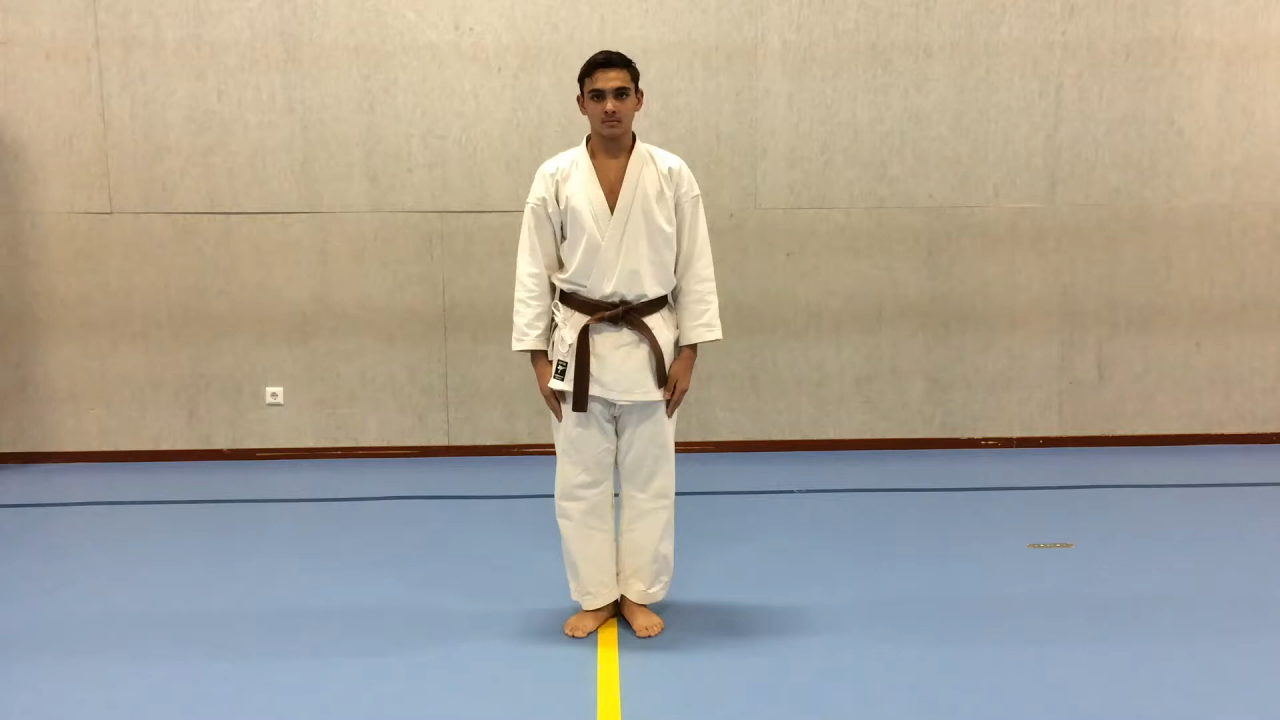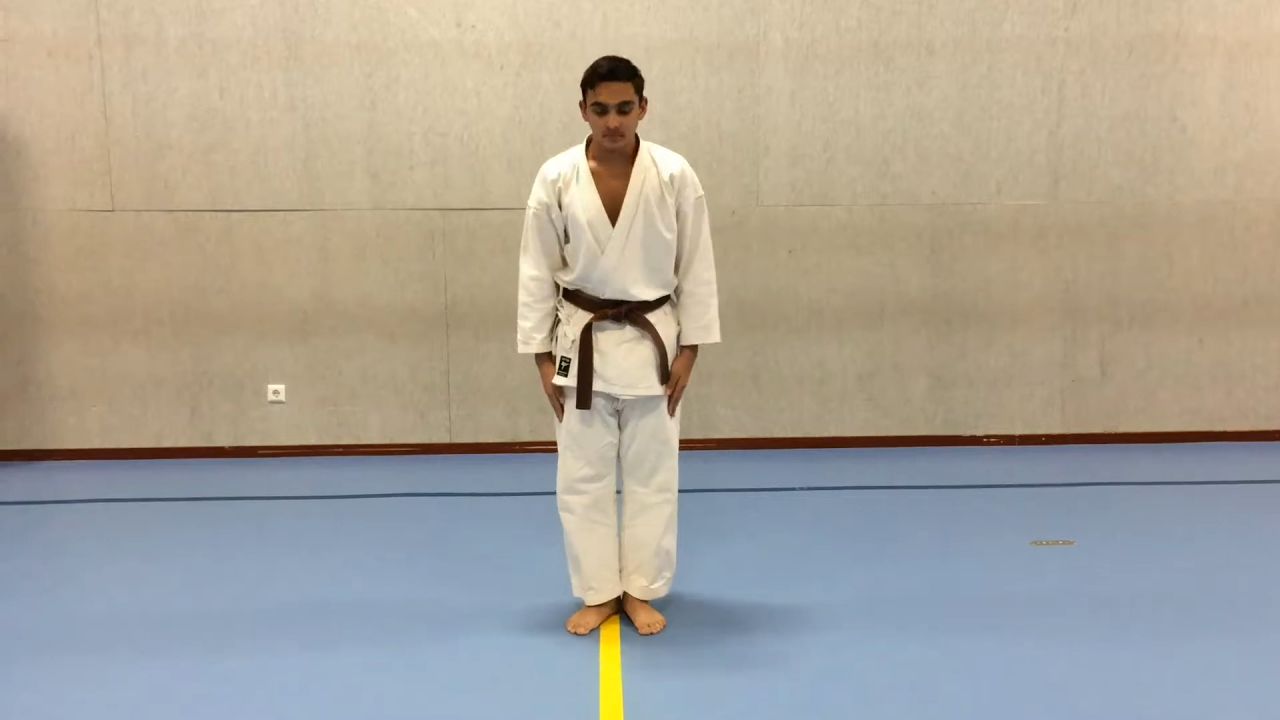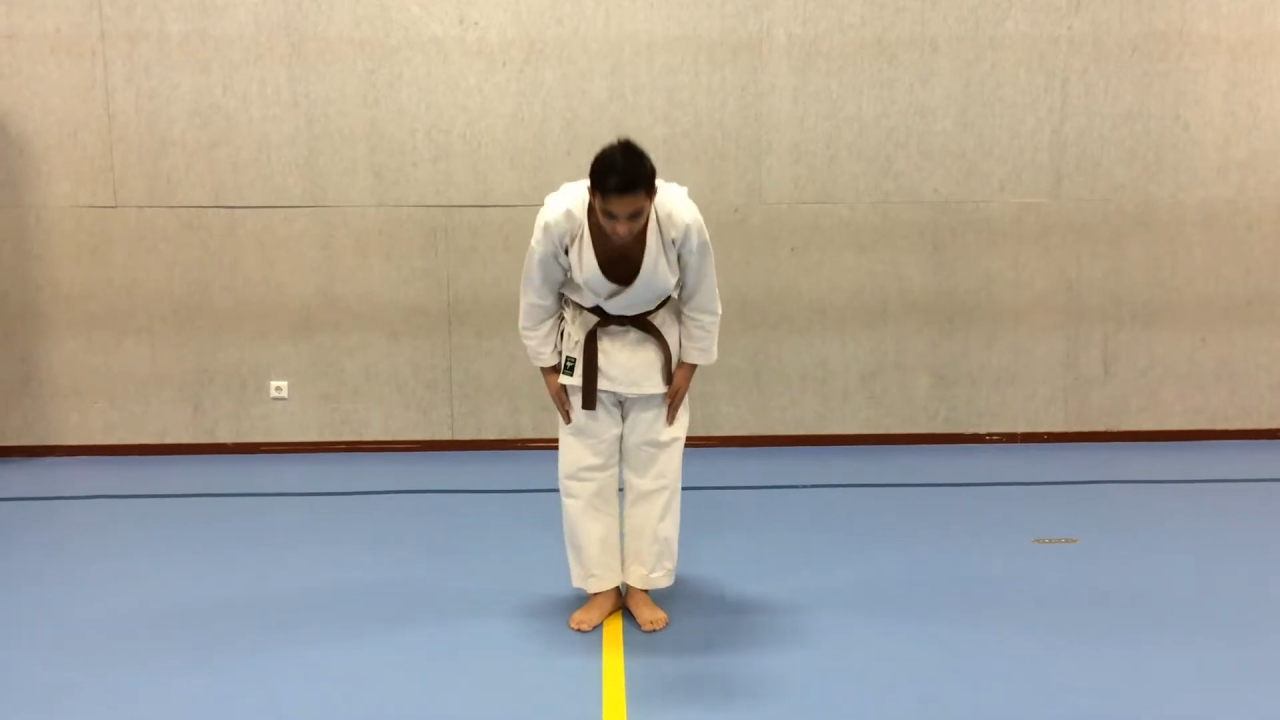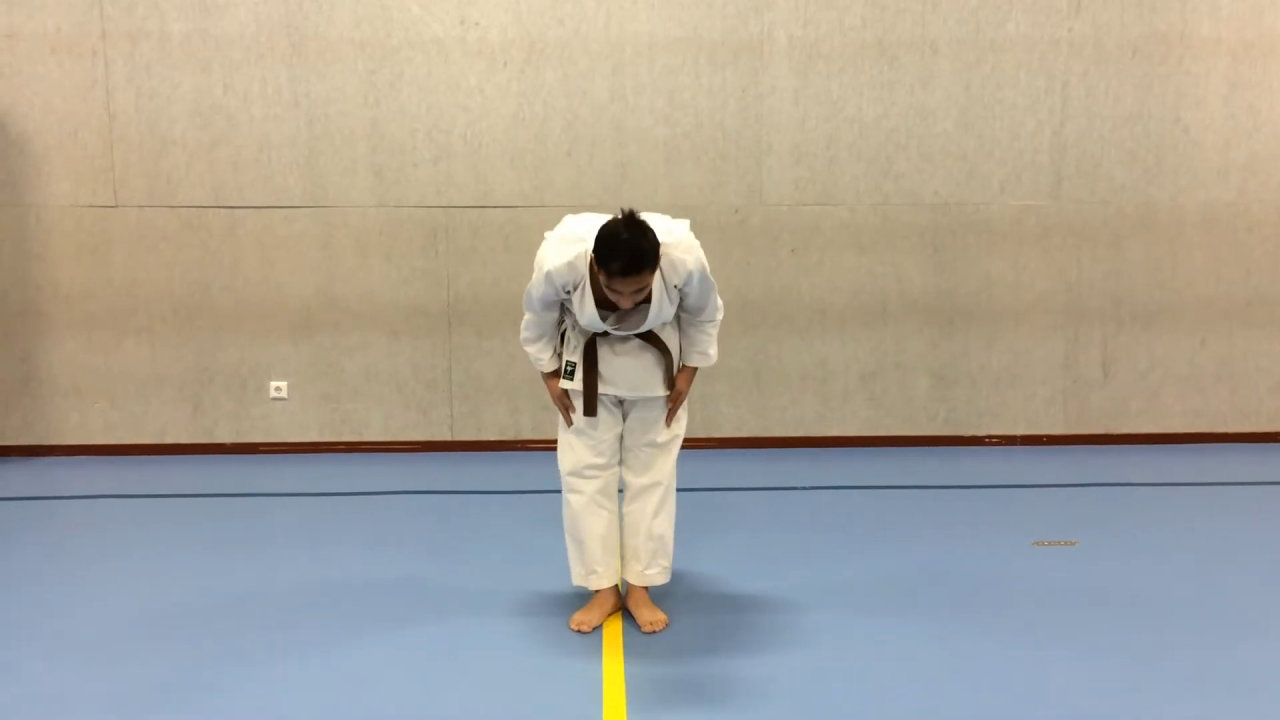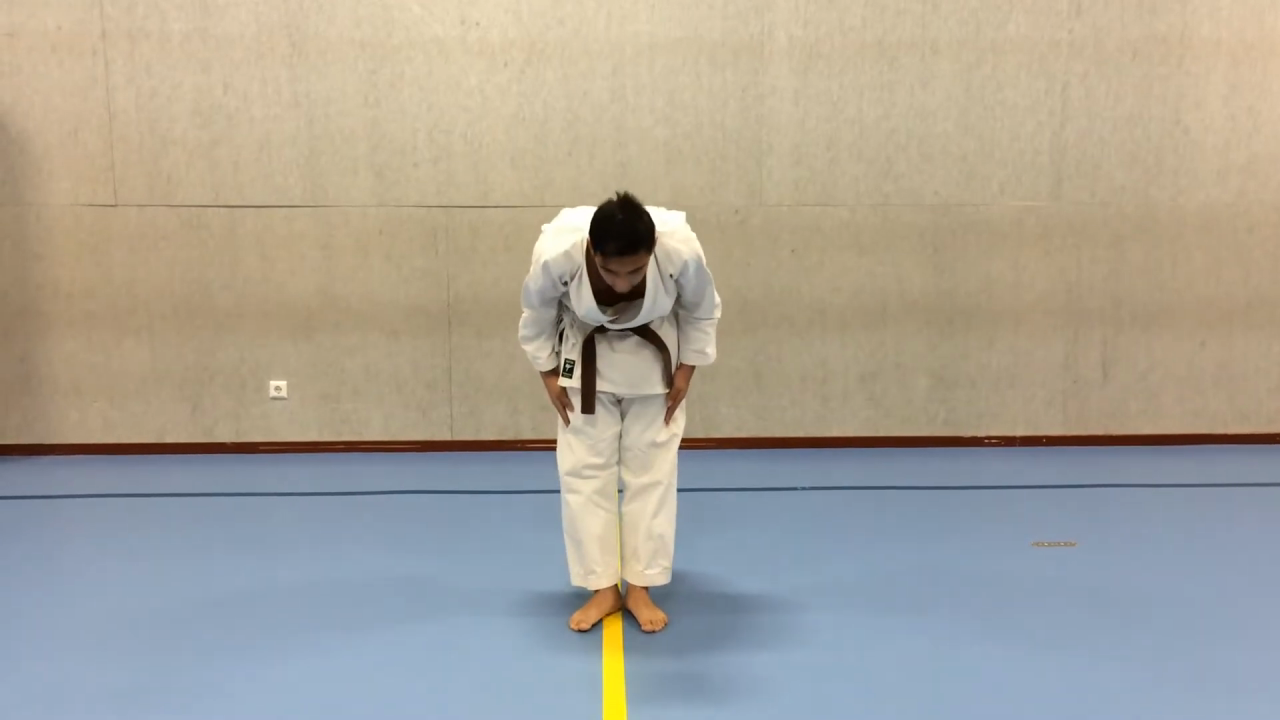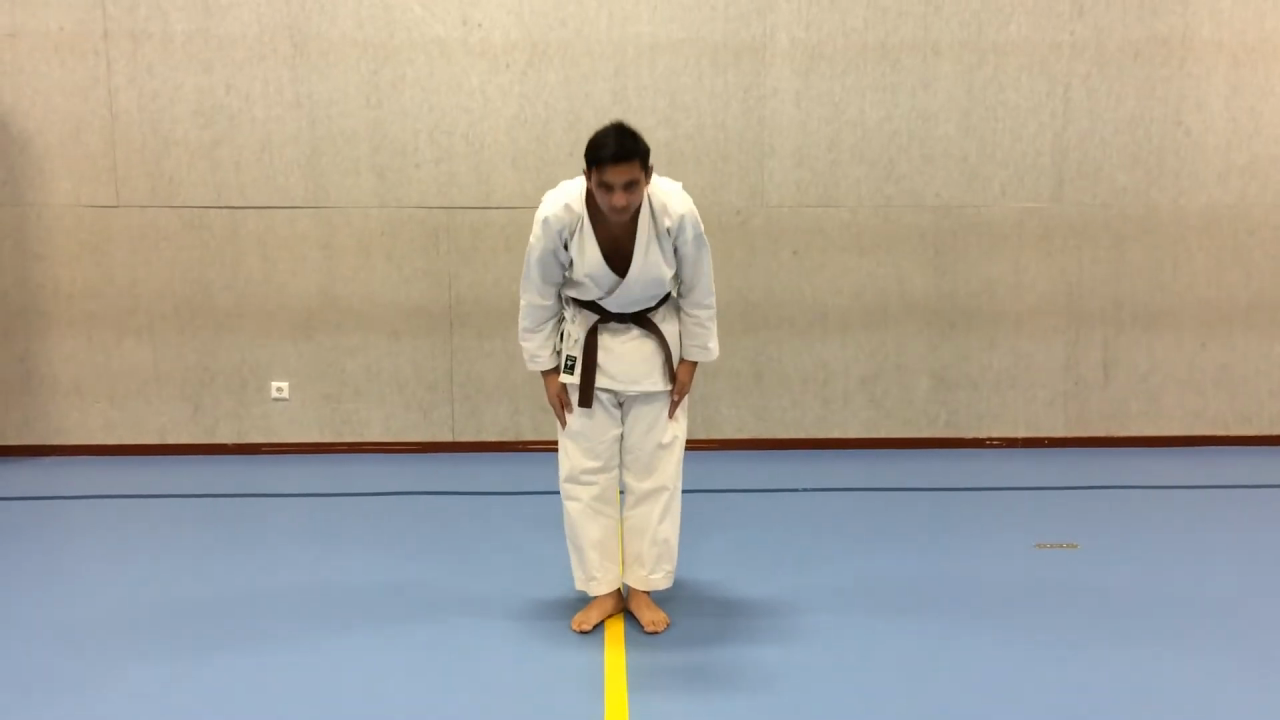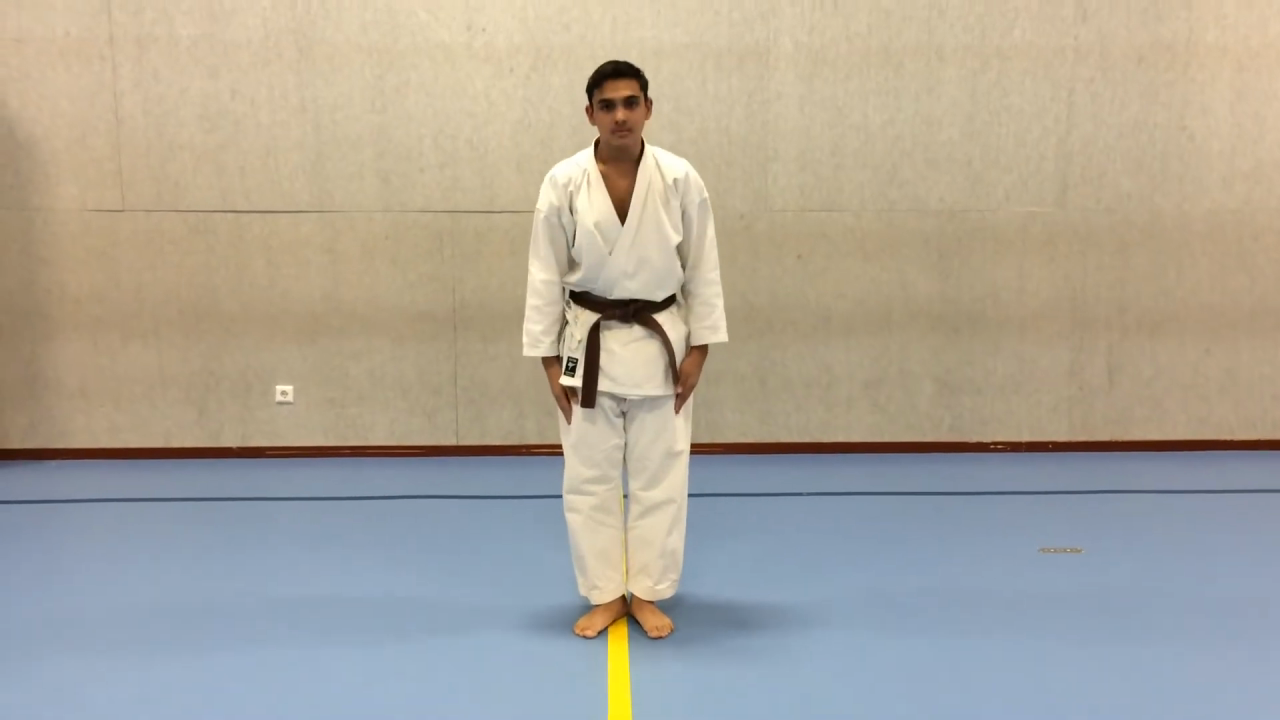
dt=0.3s
person 1, frame 1
left shoulder: (671, 174)
right shoulder: (555, 177)
left elbow: (694, 270)
right elbow: (534, 272)
left wrist: (688, 353)
right wrist: (539, 358)
left hip: (648, 345)
right hip: (580, 345)
left knee: (649, 480)
right knee: (581, 482)
left ankle: (639, 594)
right ankle: (595, 597)
person 1, frame 2
left shoulder: (675, 175)
right shoulder: (555, 178)
left elbow: (697, 270)
right elbow: (537, 273)
left wrist: (688, 350)
right wrist: (543, 356)
left hip: (652, 341)
right hip: (583, 340)
left knee: (653, 475)
right knee: (583, 476)
left ankle: (640, 591)
right ankle: (597, 593)
person 1, frame 3
left shoulder: (683, 219)
right shoulder: (558, 219)
left elbow: (702, 303)
right elbow: (537, 300)
left wrist: (687, 366)
right wrist: (549, 369)
left hip: (656, 345)
right hip: (586, 346)
left knee: (654, 469)
right knee: (585, 469)
left ankle: (640, 586)
right ankle: (602, 587)
person 1, frame 4
left shoulder: (686, 258)
right shoulder: (558, 261)
left elbow: (705, 313)
right elbow: (538, 318)
left wrist: (688, 371)
right wrist: (551, 376)
left hip: (656, 353)
right hip: (587, 353)
left knee: (652, 468)
right knee: (585, 468)
left ankle: (640, 587)
right ankle: (602, 588)
person 1, frame 5
left shoulder: (680, 248)
right shoulder: (556, 251)
left elbow: (702, 309)
right elbow: (538, 313)
left wrist: (686, 370)
right wrist: (550, 373)
left hip: (653, 349)
right hip: (586, 350)
left knee: (651, 468)
right knee: (585, 467)
left ankle: (639, 587)
right ankle: (602, 587)
person 1, frame 6
left shoulder: (676, 210)
right shoulder: (557, 213)
left elbow: (698, 293)
right elbow: (538, 297)
left wrist: (690, 362)
right wrist: (547, 370)
left hip: (655, 344)
right hip: (586, 344)
left knee: (655, 472)
right knee: (586, 471)
left ankle: (642, 588)
right ankle: (602, 589)
person 1, frame 7
left shoulder: (680, 179)
right shoulder: (563, 181)
left elbow: (702, 270)
right elbow: (545, 274)
left wrist: (698, 350)
right wrist: (549, 359)
left hip: (660, 342)
right hip: (589, 342)
left knee: (660, 477)
right knee: (589, 478)
left ankle: (647, 593)
right ankle: (605, 594)
